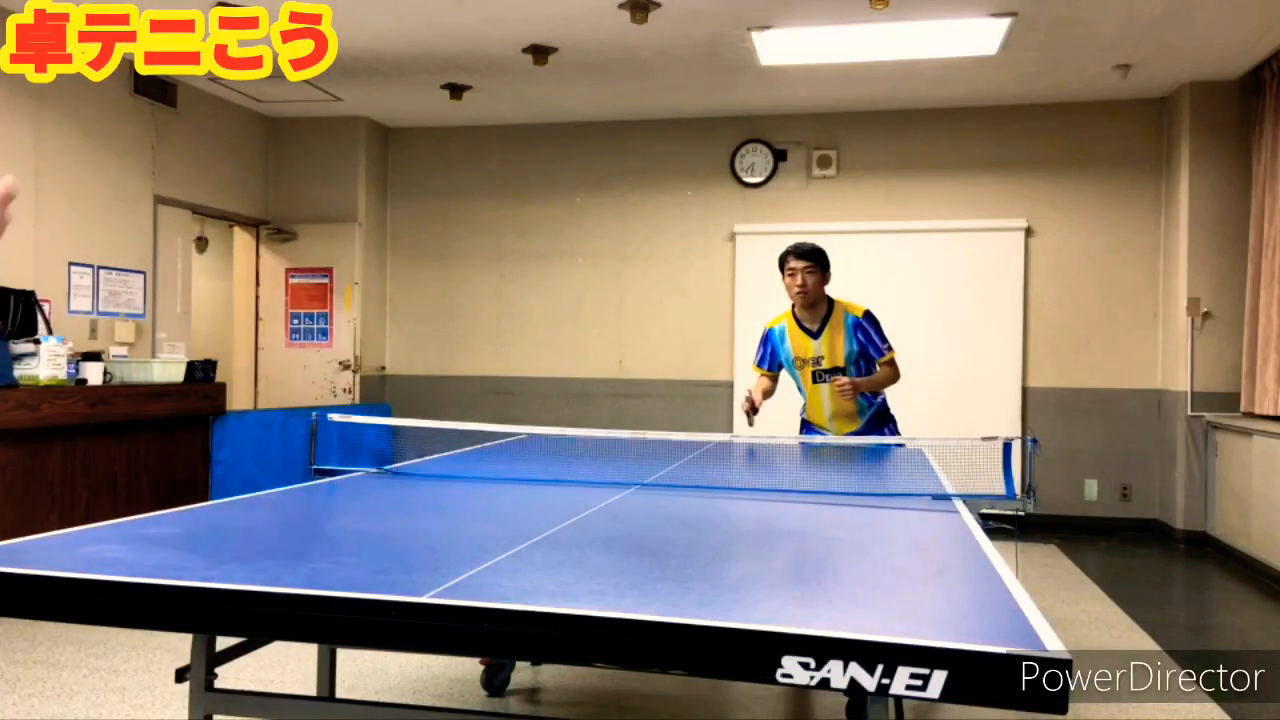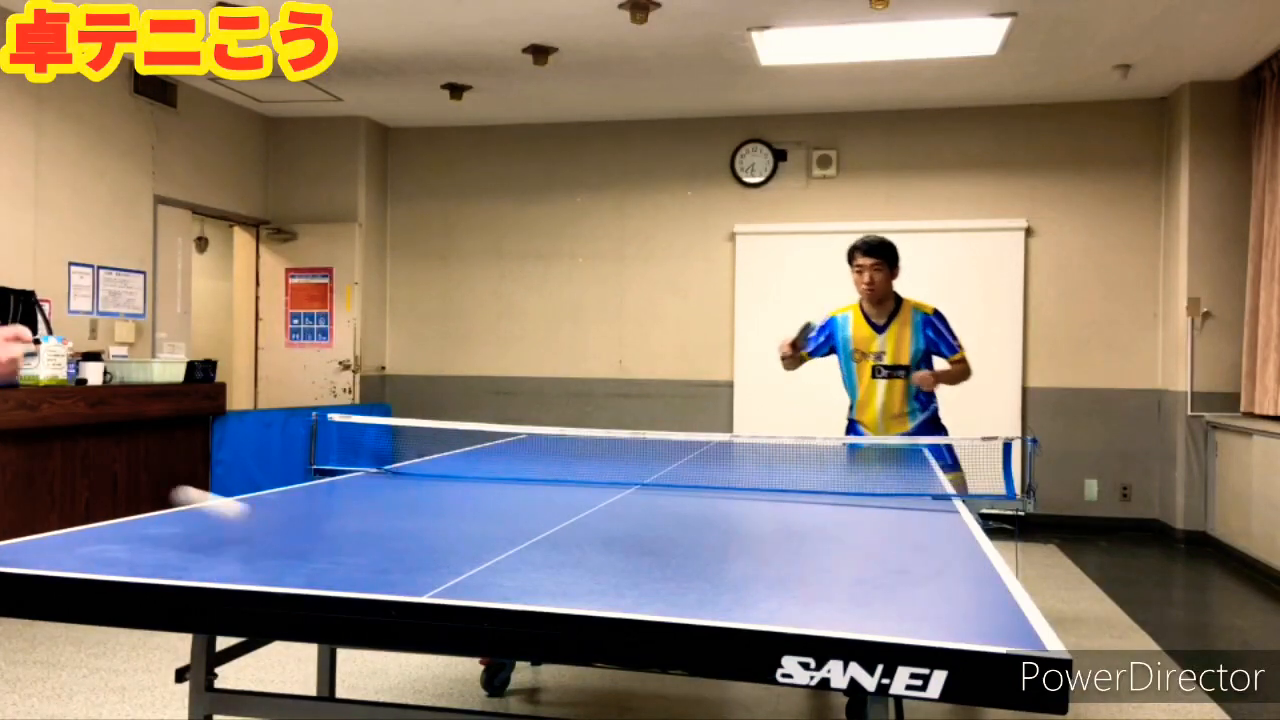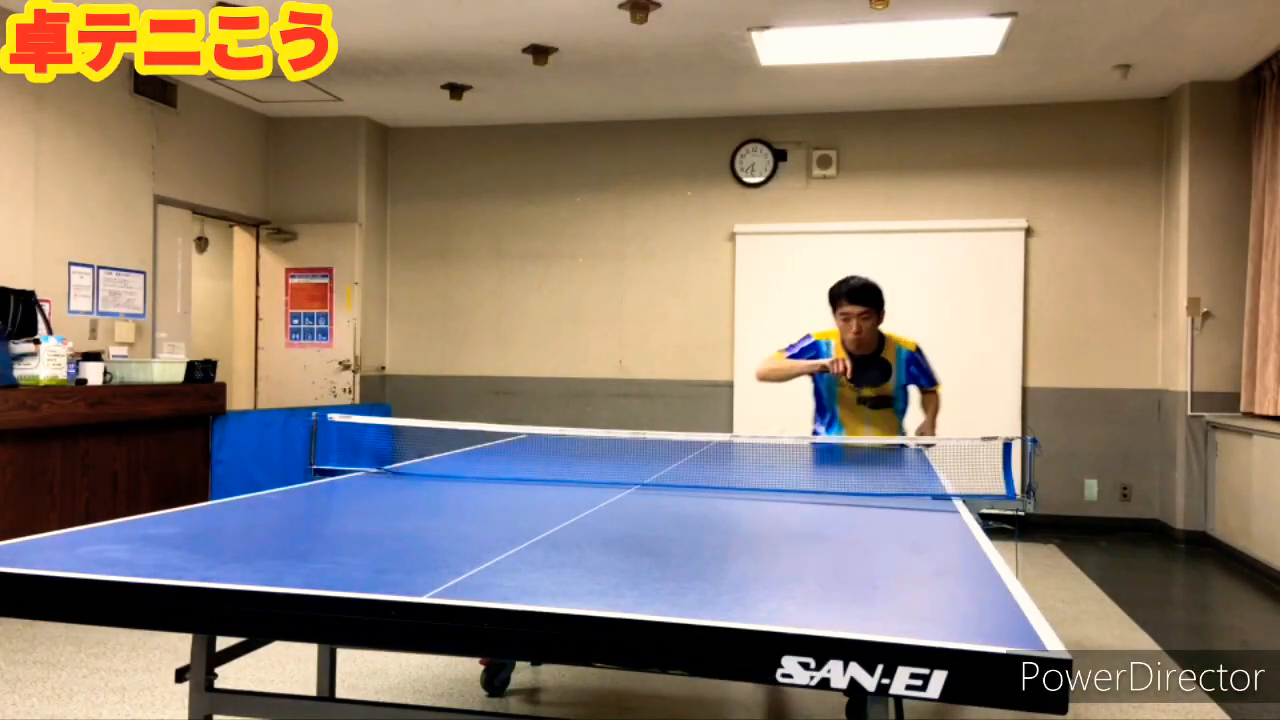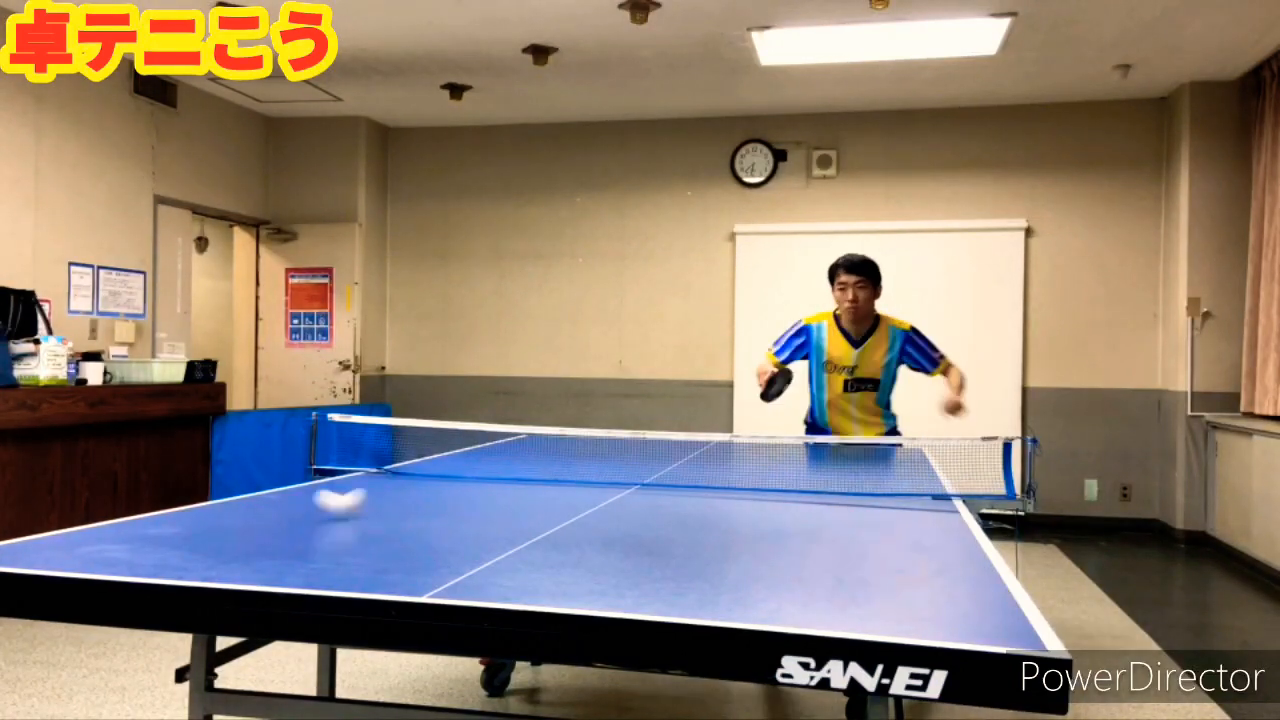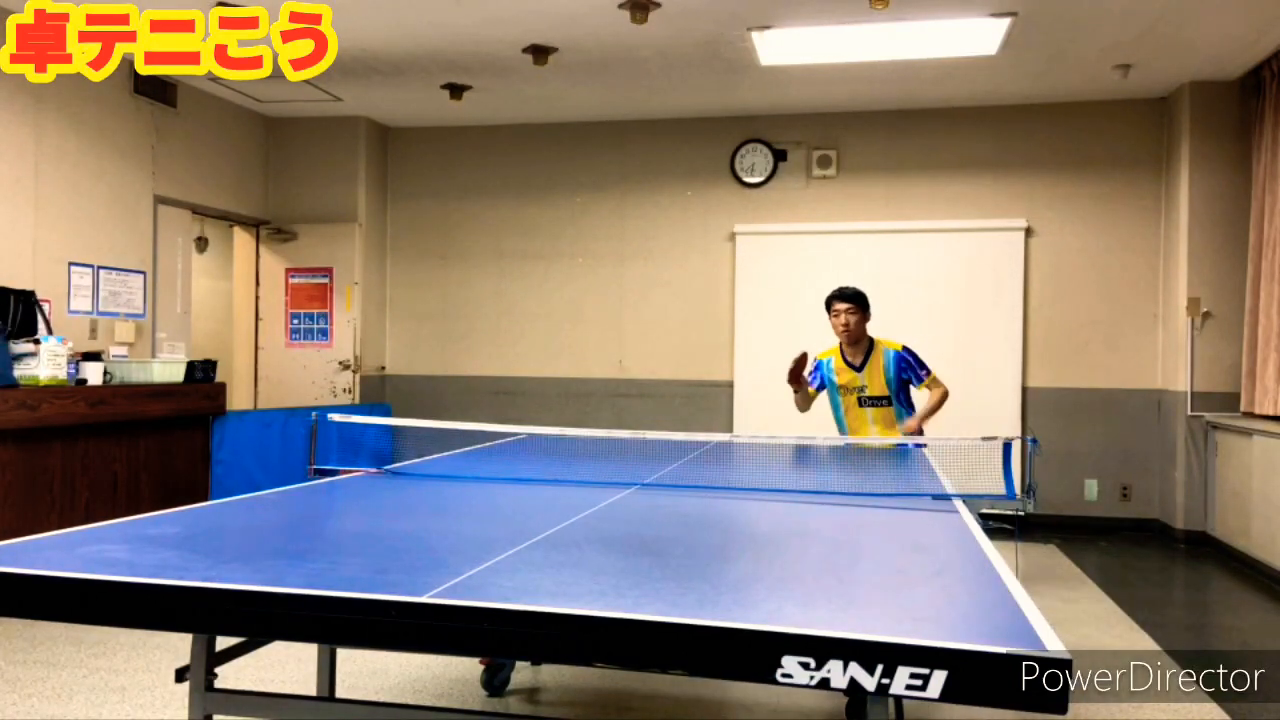
dt=0.5s
person 1, frame 1
left shoulder: (857, 319)
right shoulder: (776, 332)
left elbow: (892, 372)
right elbow: (768, 378)
left wrist: (859, 385)
right wrist: (758, 394)
left hip: (872, 431)
right hip: (817, 434)
person 1, frame 2
left shoulder: (925, 318)
right shoulder: (838, 323)
left elbow: (962, 368)
right elbow: (795, 360)
left wrist: (938, 377)
right wrist: (790, 353)
left hip: (921, 433)
right hip: (863, 438)
left knee: (954, 495)
person 1, frame 3
left shoulder: (906, 353)
right shoulder: (819, 346)
left elbow: (930, 391)
right elbow: (763, 372)
left wrist: (929, 422)
right wrist: (820, 363)
person 1, frame 4
left shoulder: (900, 334)
right shoulder: (812, 330)
left elbow: (951, 371)
right elbow: (768, 364)
left wrist: (954, 394)
right wrist: (767, 372)
person 1, frame 5
left shoulder: (895, 355)
right shoulder: (825, 363)
left elbow: (940, 390)
right elbow: (803, 406)
left wrist: (918, 419)
right wrist: (799, 388)
